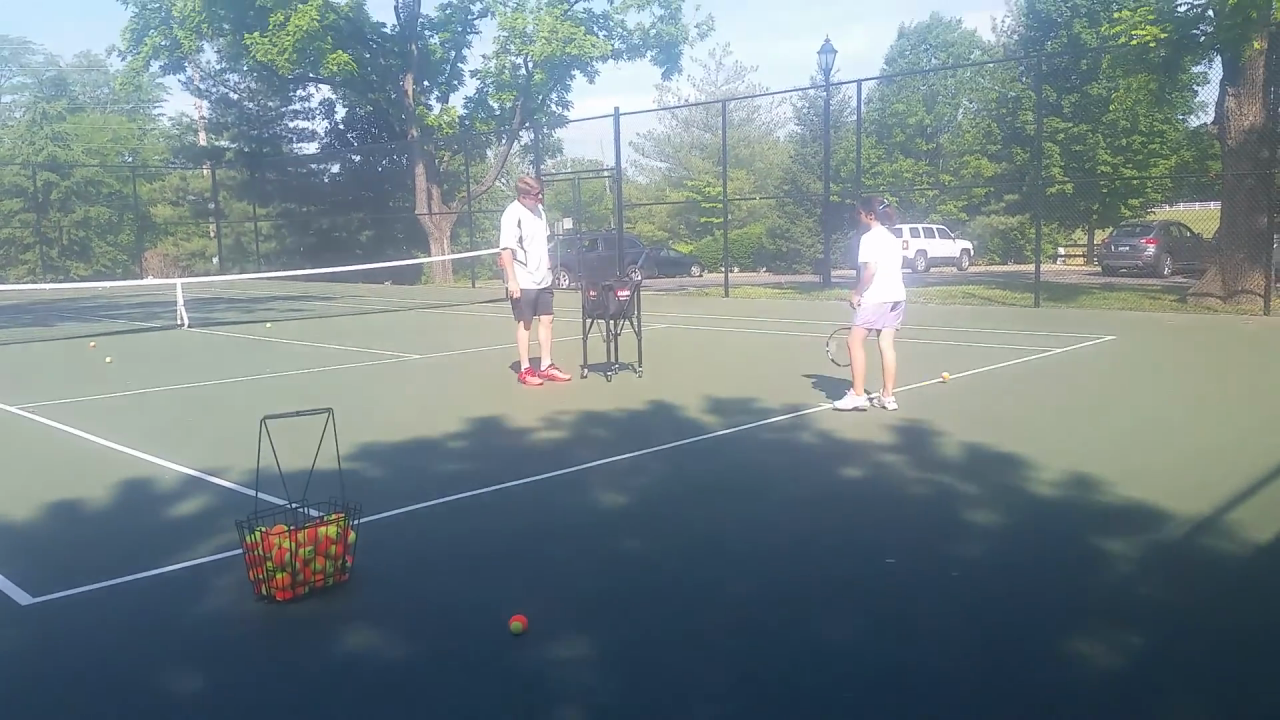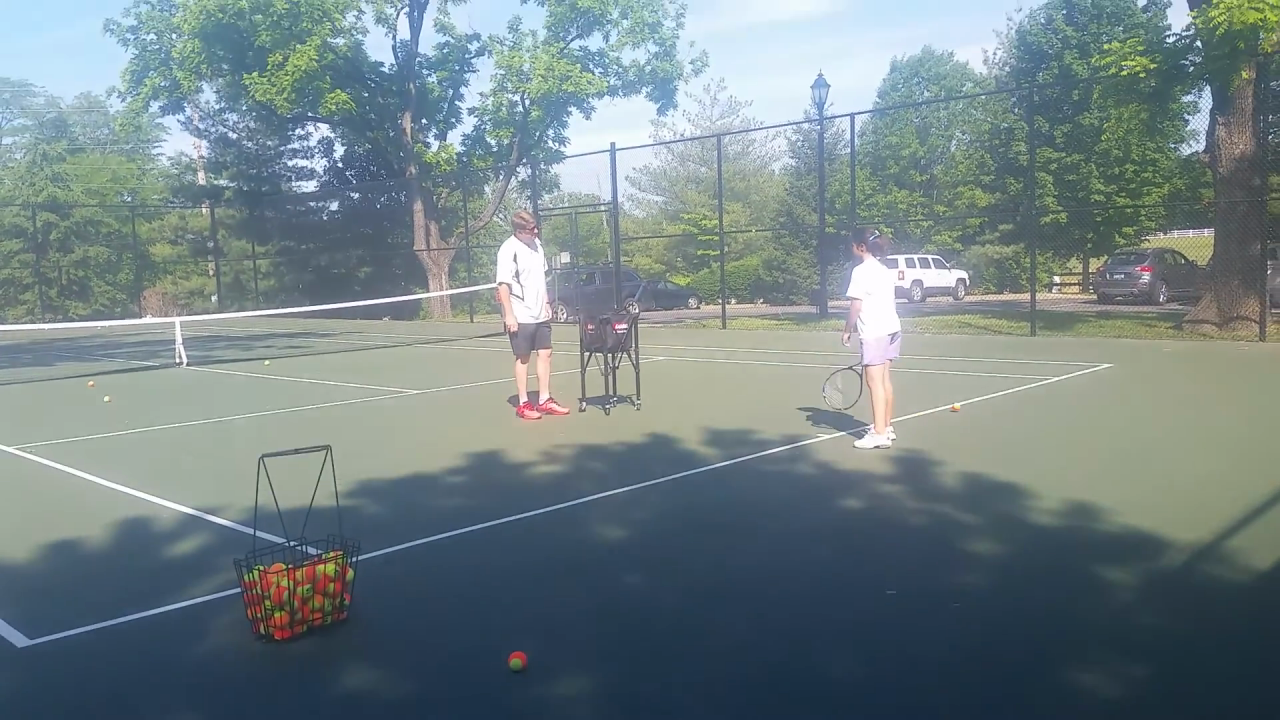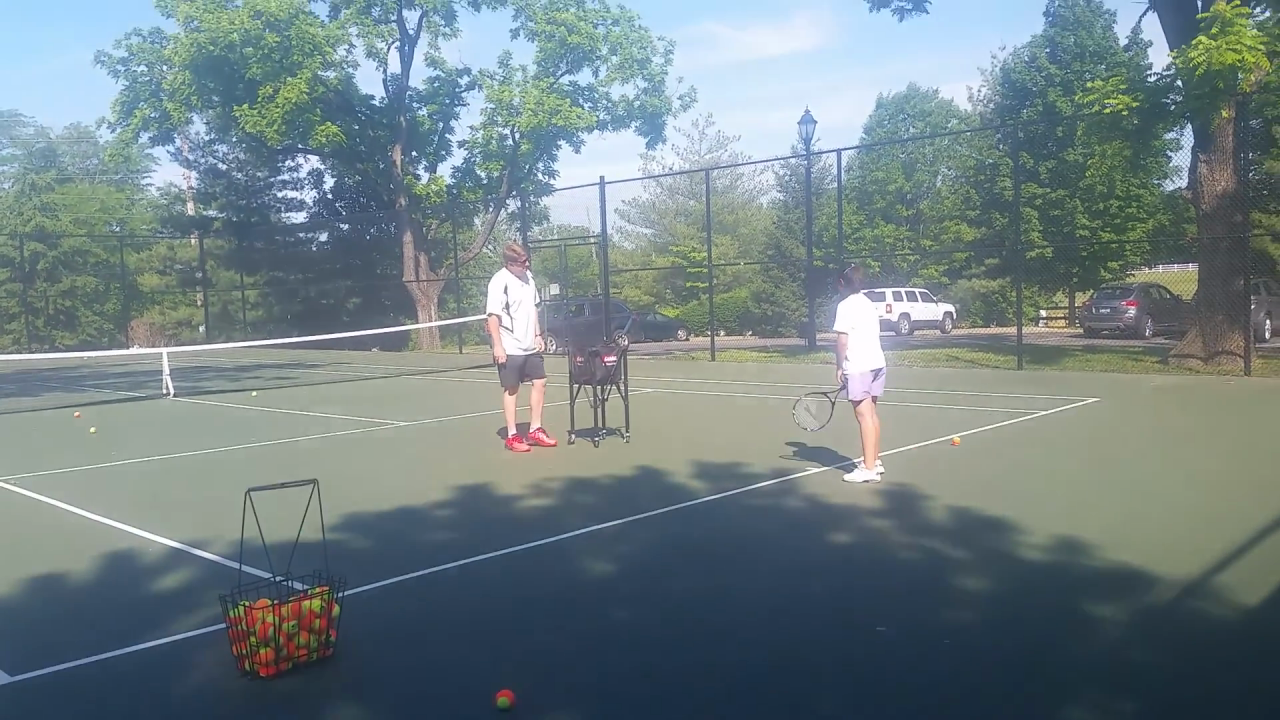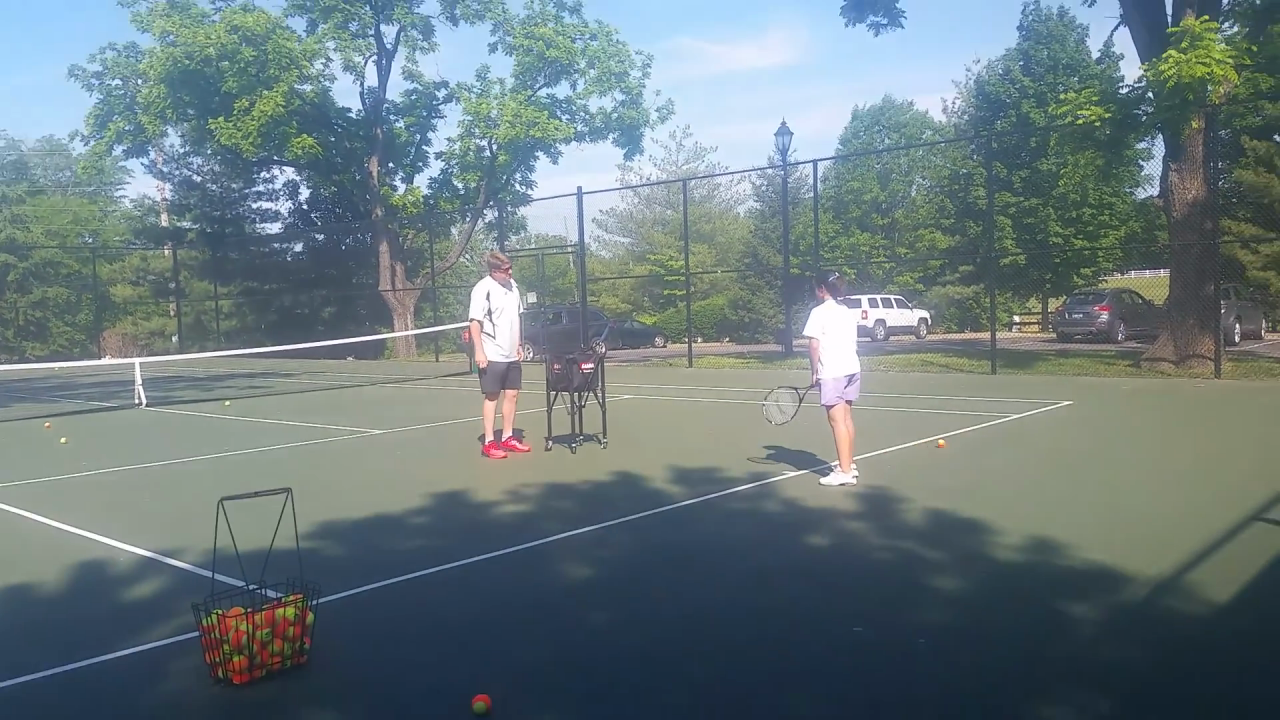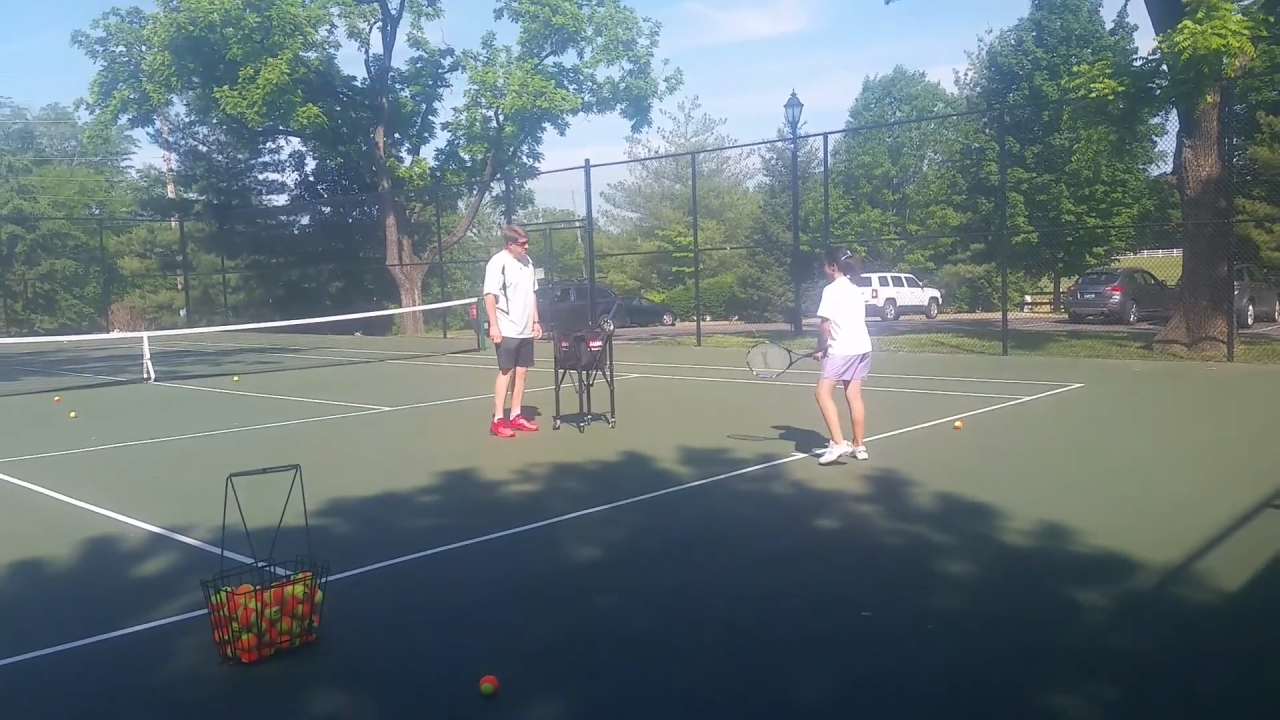
dt=0.3s
person 1, frame 1
left shoulder: (869, 238)
right shoulder: (893, 239)
left elbow: (870, 270)
left wrist: (857, 293)
left hip: (876, 298)
right hip: (896, 296)
left knee: (855, 342)
right knee: (887, 346)
left ankle: (857, 395)
right ankle: (887, 396)
person 1, frame 2
left shoulder: (861, 270)
right shoulder: (885, 270)
left elbow: (856, 306)
left wrist: (847, 330)
left hip: (874, 331)
right hip: (891, 328)
left knee: (874, 382)
right knee: (884, 379)
left ankle: (879, 433)
right ankle: (886, 427)
person 1, frame 3
left shoulder: (845, 305)
right shoulder: (869, 304)
left elbow: (843, 341)
right elbow: (871, 336)
left wrist: (840, 367)
left hip: (858, 366)
right hip: (877, 363)
left knee: (864, 416)
right knee: (871, 413)
left ankle: (869, 468)
right ankle: (874, 461)
person 1, frame 4
left shoulder: (819, 312)
right shoulder: (848, 311)
left elbow: (814, 346)
right elbow: (852, 343)
left wrist: (814, 371)
left hip: (832, 372)
right hip: (851, 368)
left knee: (837, 421)
right knee: (846, 418)
left ankle: (845, 471)
right ankle: (849, 465)
person 1, frame 5
left shoulder: (832, 289)
right shoulder: (856, 289)
left elbow: (825, 325)
left wrist: (820, 349)
right wrist: (826, 348)
left hip: (842, 350)
right hip: (862, 347)
left knee: (822, 392)
right knee: (853, 396)
left ankle: (838, 442)
right ankle: (859, 446)
person 2, frame 1
left shoulder: (538, 209)
right shoulder: (512, 215)
right elbow: (506, 249)
left wrist: (547, 268)
right wrist: (512, 280)
left hip: (542, 279)
right hip: (523, 282)
left knee: (547, 320)
right knee: (525, 323)
left ankle: (546, 367)
right ankle: (525, 370)
person 2, frame 2
left shoulder: (536, 243)
right shoulder: (509, 250)
right elbow: (503, 284)
left wrist: (546, 302)
right wrist: (509, 314)
left hip: (539, 313)
right hip: (521, 316)
left knee: (545, 353)
right knee: (523, 357)
left ankle: (545, 400)
right ankle: (523, 404)
person 2, frame 3
left shoulder: (528, 276)
right shoulder: (499, 282)
right elbow: (492, 315)
left wrist: (538, 334)
right wrist: (497, 345)
left hip: (530, 346)
right hip: (510, 348)
left knee: (539, 382)
right knee: (511, 389)
left ankle: (535, 430)
right ankle: (512, 436)
person 2, frame 4
left shoulder: (512, 285)
right shoulder: (483, 289)
right elbow: (474, 321)
left wrist: (519, 344)
right wrist: (479, 351)
left hip: (511, 354)
right hip: (492, 355)
left knee: (512, 394)
right knee: (492, 396)
left ankle: (507, 437)
right ankle: (489, 442)
person 2, frame 5
left shoulder: (527, 261)
right shoulder: (498, 262)
right elbow: (489, 295)
left wrist: (536, 321)
right wrist: (494, 325)
left hip: (525, 329)
right hip: (507, 329)
left knee: (521, 371)
right knee: (506, 372)
left ankle: (515, 416)
right ankle: (498, 420)
